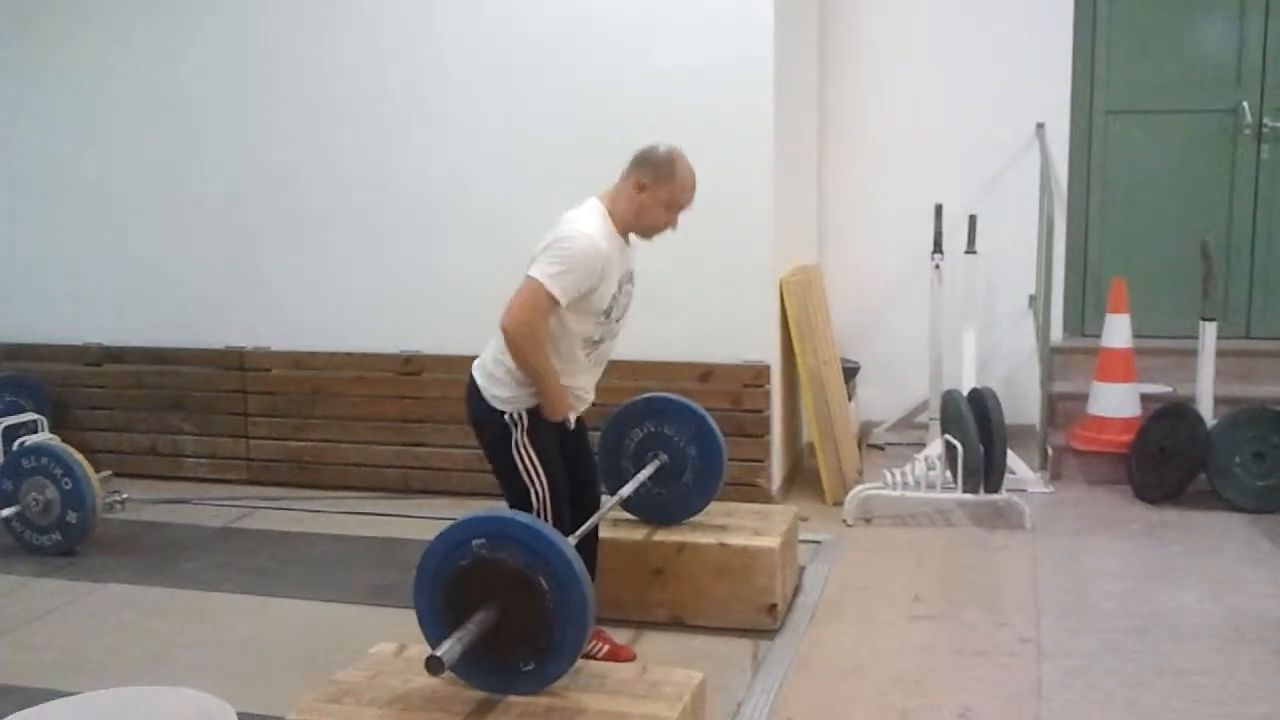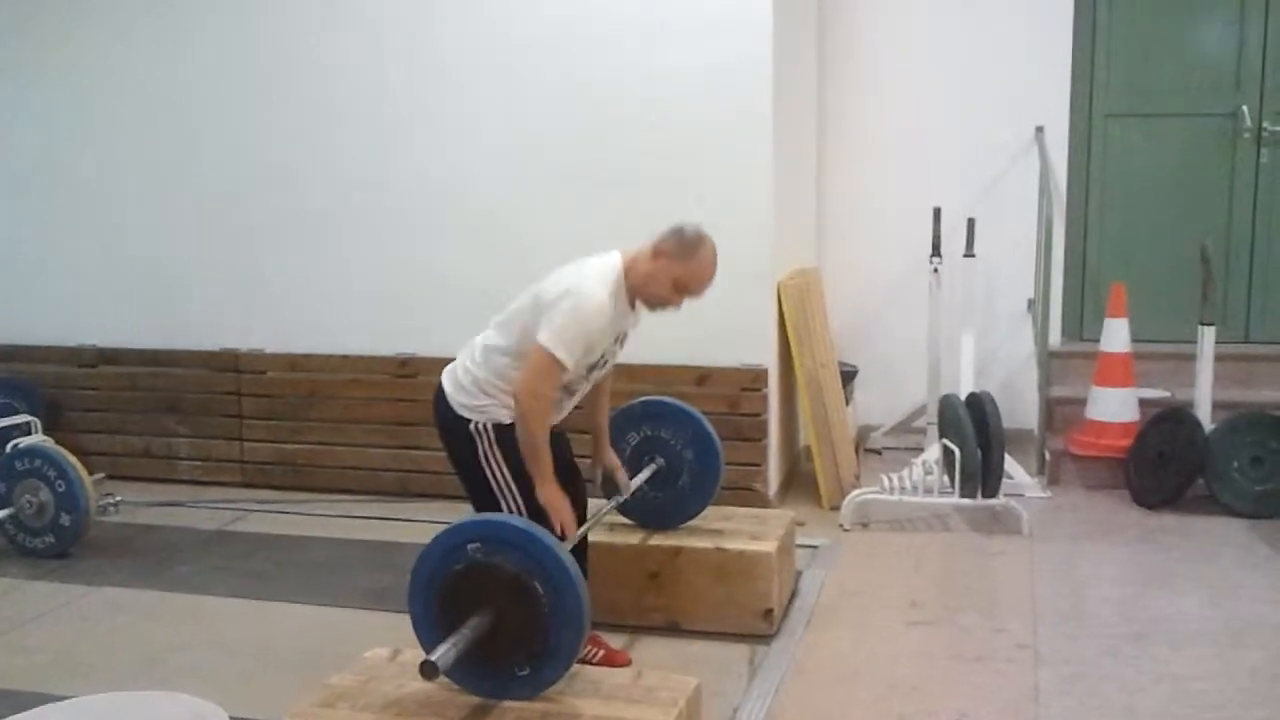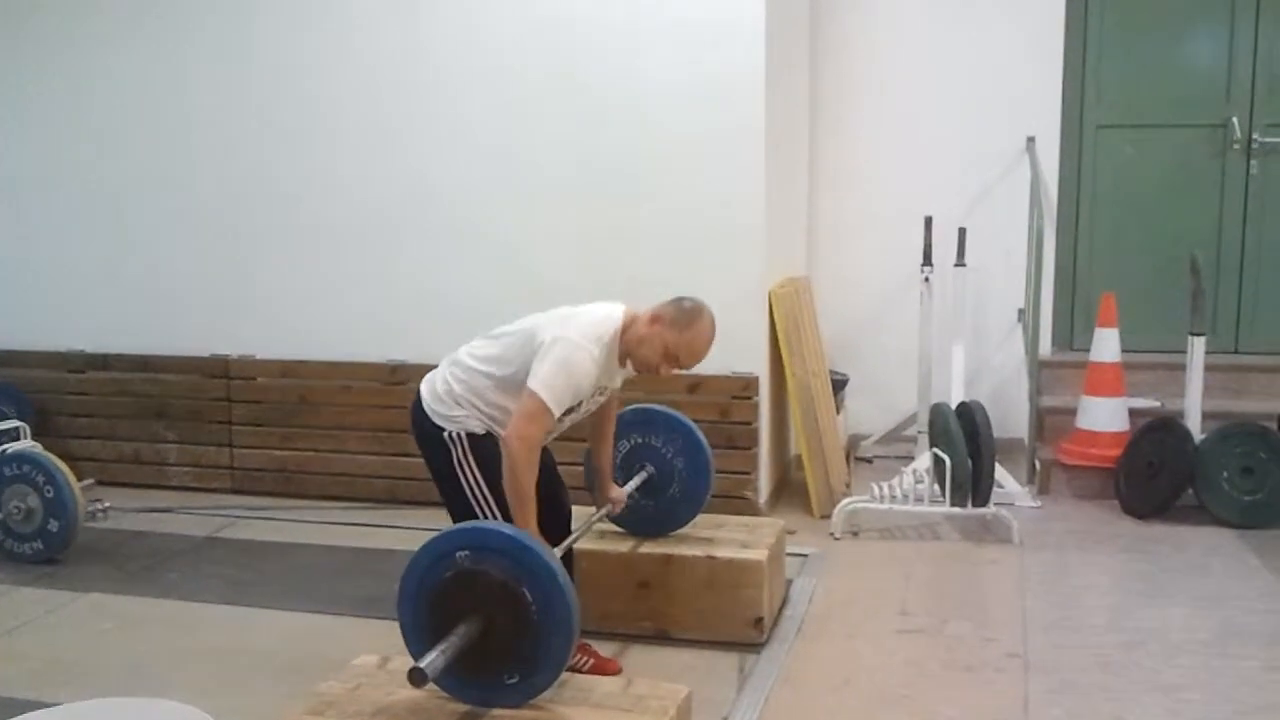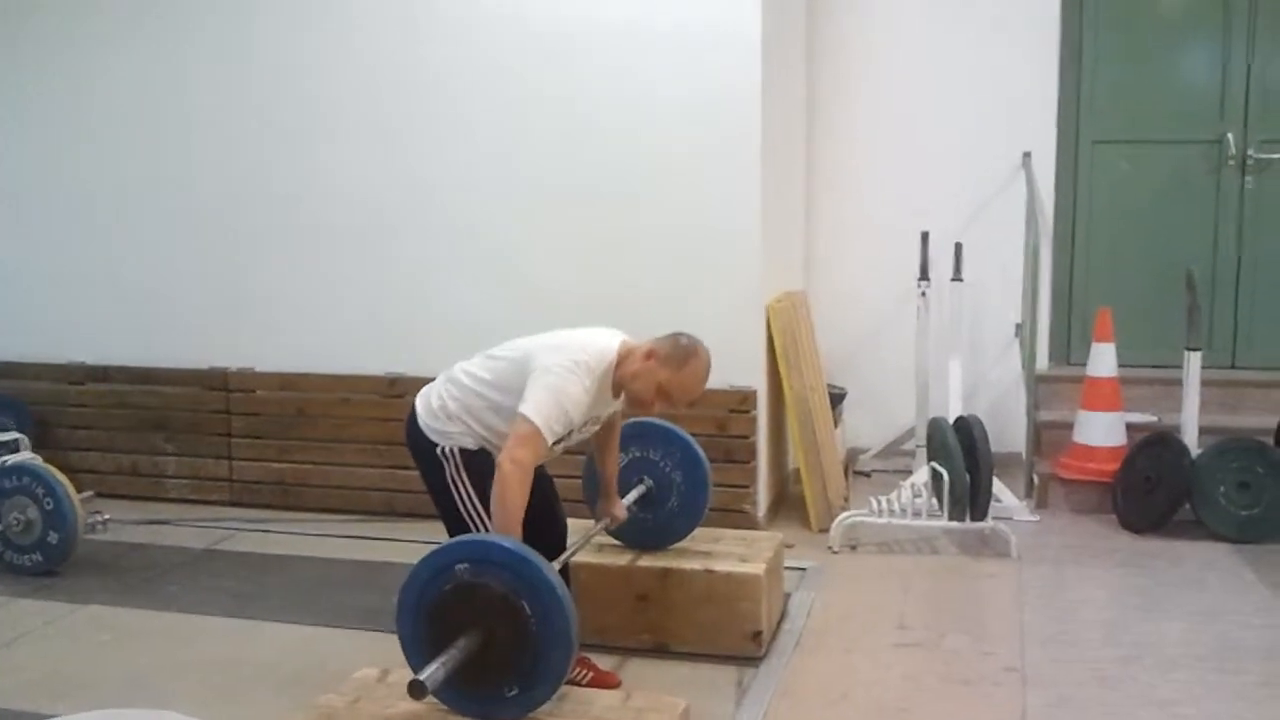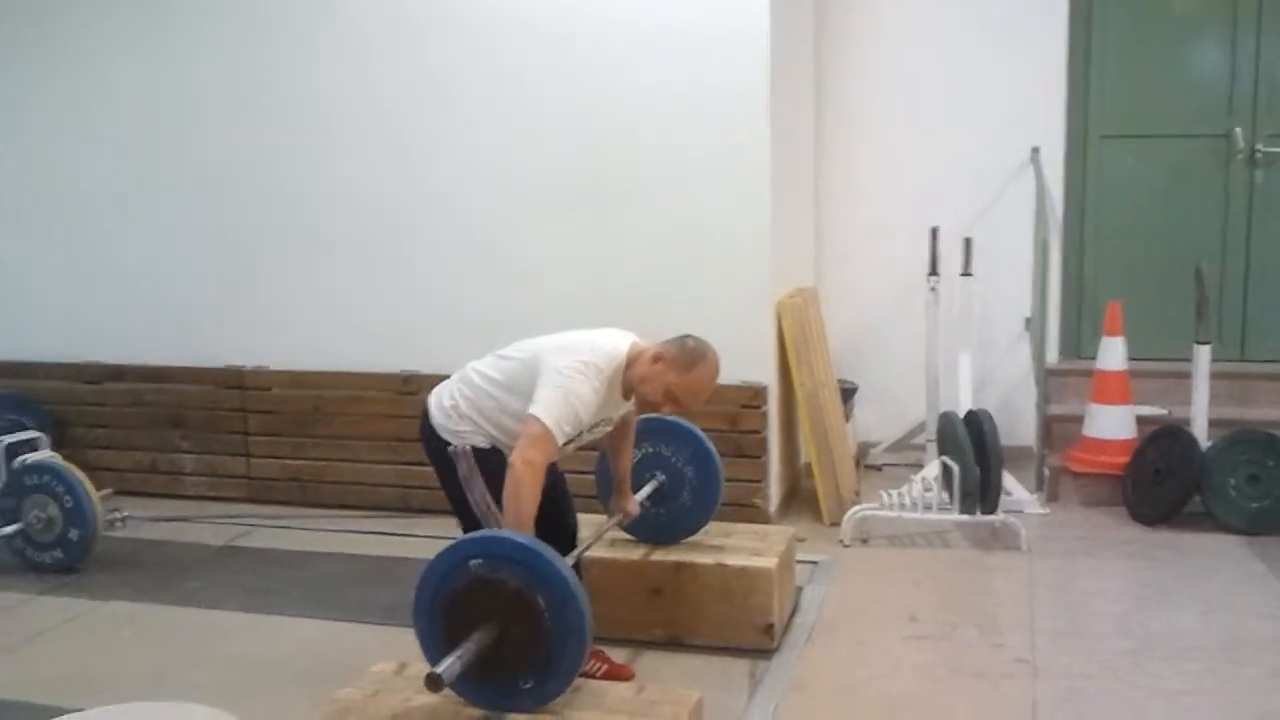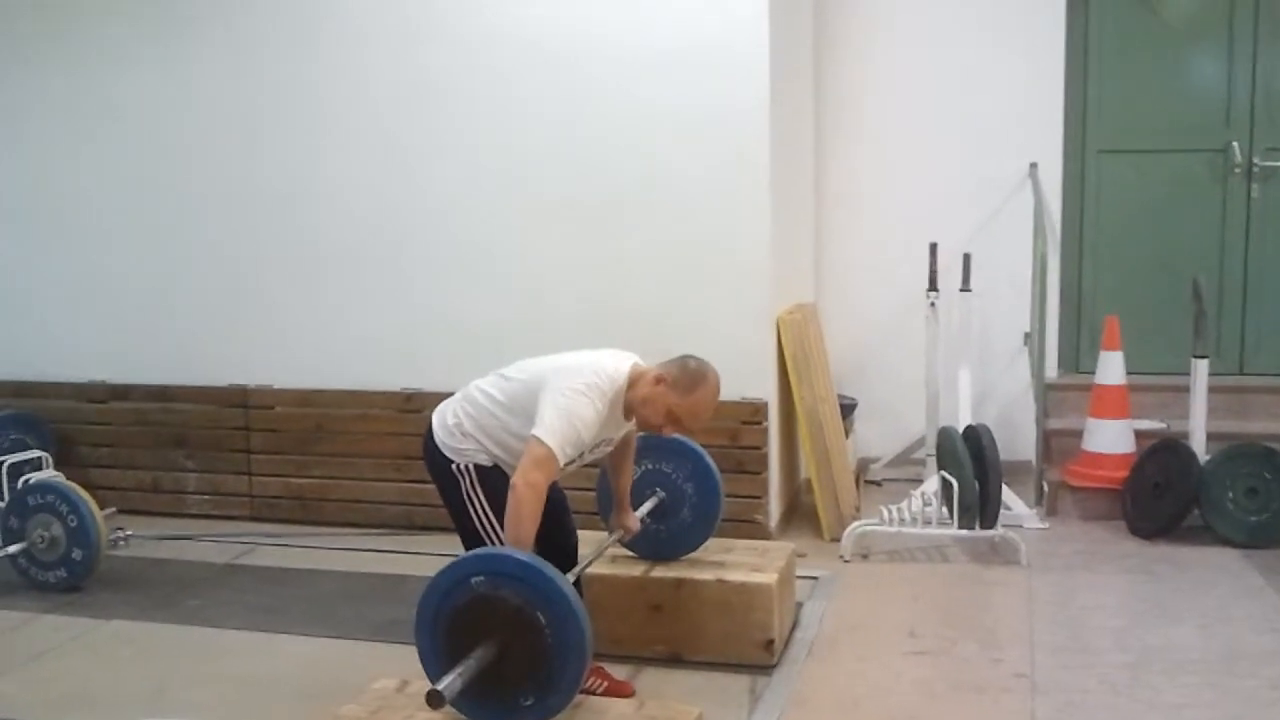
dt=0.3s
person 1, frame 1
left shoulder: (614, 238)
right shoulder: (585, 240)
right elbow: (518, 323)
left wrist: (564, 396)
right wrist: (553, 396)
left hip: (553, 401)
right hip: (512, 402)
left knee: (583, 514)
right knee: (546, 527)
person 1, frame 2
left shoulder: (628, 294)
right shoulder: (590, 297)
left elbow: (595, 371)
right elbow: (529, 392)
left wrist: (602, 446)
right wrist: (545, 486)
left hip: (520, 405)
right hip: (478, 408)
left knee: (570, 517)
person 1, frame 3
left shoulder: (623, 340)
right shoulder: (581, 346)
left elbow: (602, 405)
right elbow: (519, 439)
left wrist: (604, 480)
right wrist: (527, 537)
left hip: (504, 416)
right hip: (452, 416)
left knee: (555, 520)
person 1, frame 4
left shoulder: (622, 363)
right shoulder: (575, 373)
left elbow: (606, 423)
right elbow: (513, 464)
left wrist: (609, 497)
left hip: (496, 430)
right hip: (446, 431)
left knee: (549, 535)
person 1, frame 5
left shoulder: (633, 363)
right shoulder: (583, 374)
left elbow: (620, 420)
right elbow: (525, 464)
left wrist: (623, 492)
left hip: (509, 428)
right hip: (460, 428)
left knee: (560, 531)
person 1, frame 6
left shoulder: (635, 383)
right shoulder: (587, 396)
left elbow: (621, 438)
right elbow: (526, 485)
left wrist: (622, 508)
left hip: (509, 445)
right hip: (461, 446)
left knee: (561, 548)
